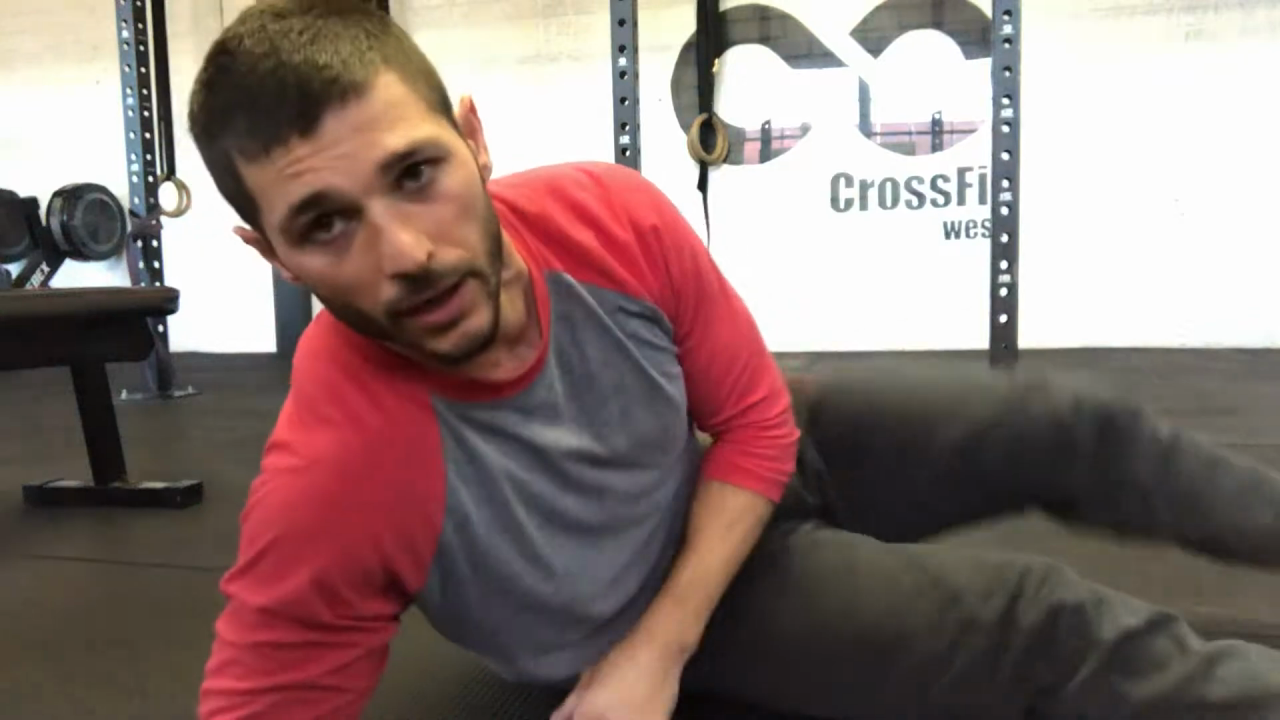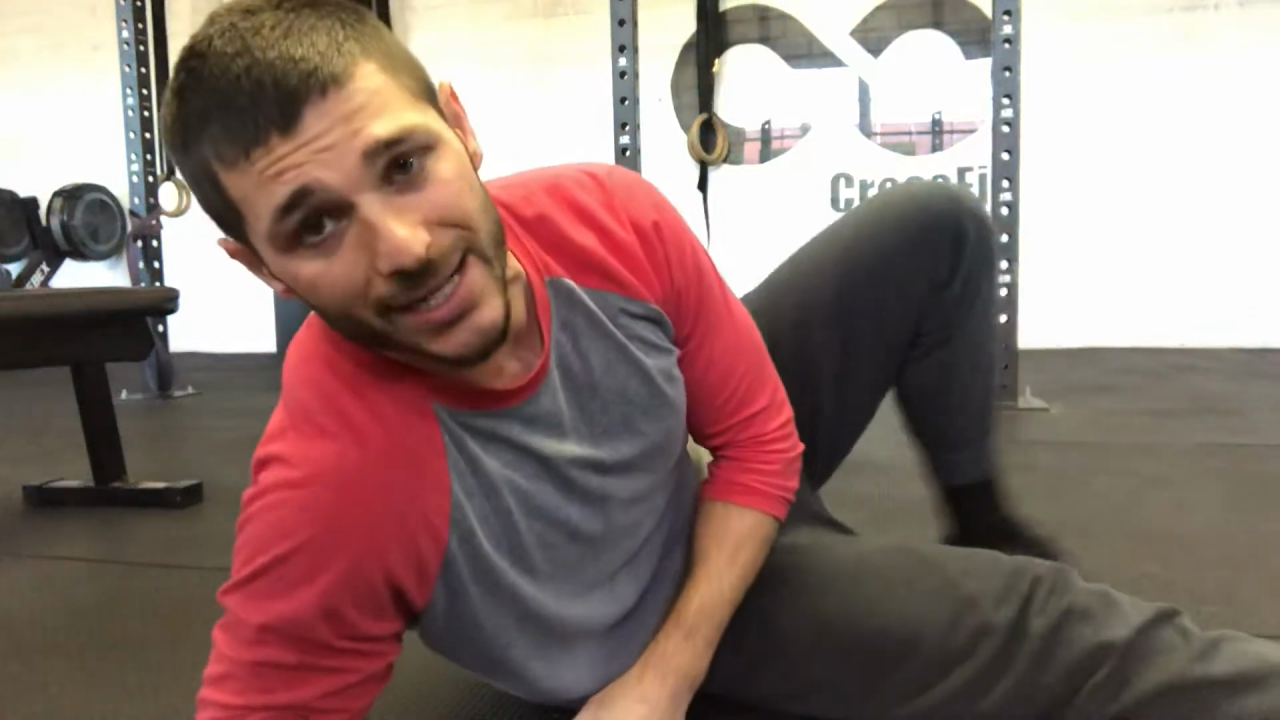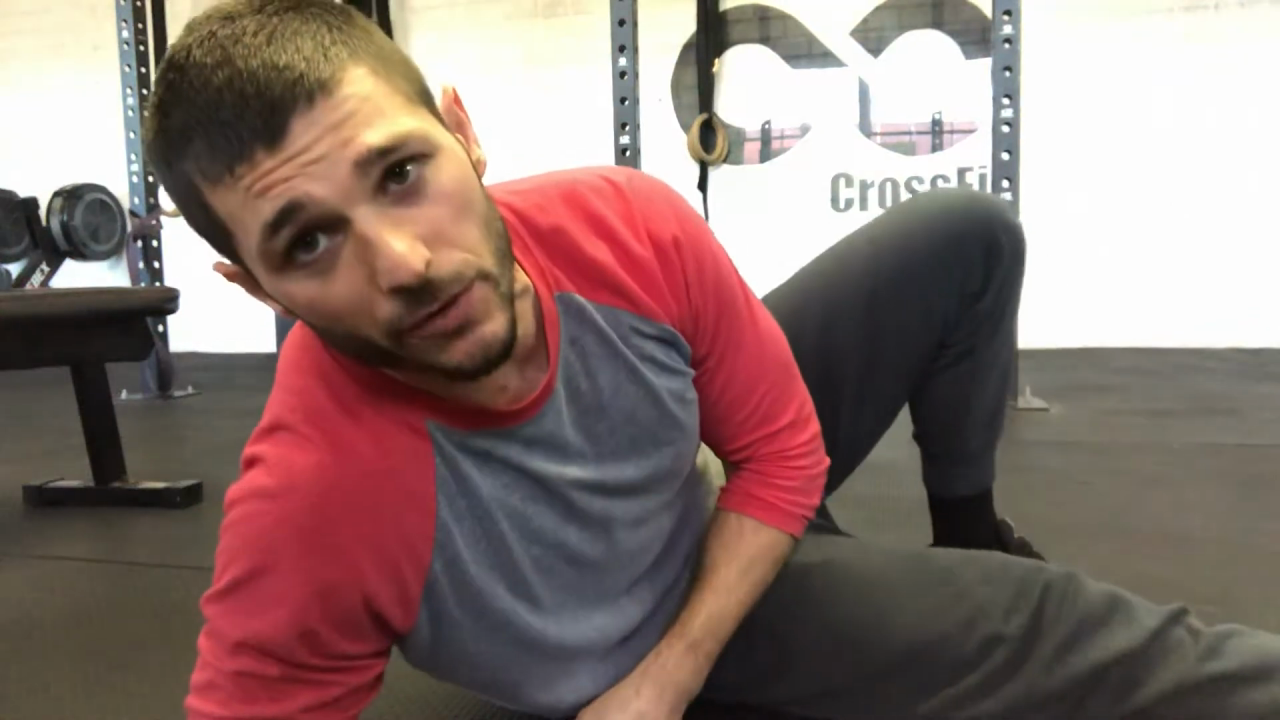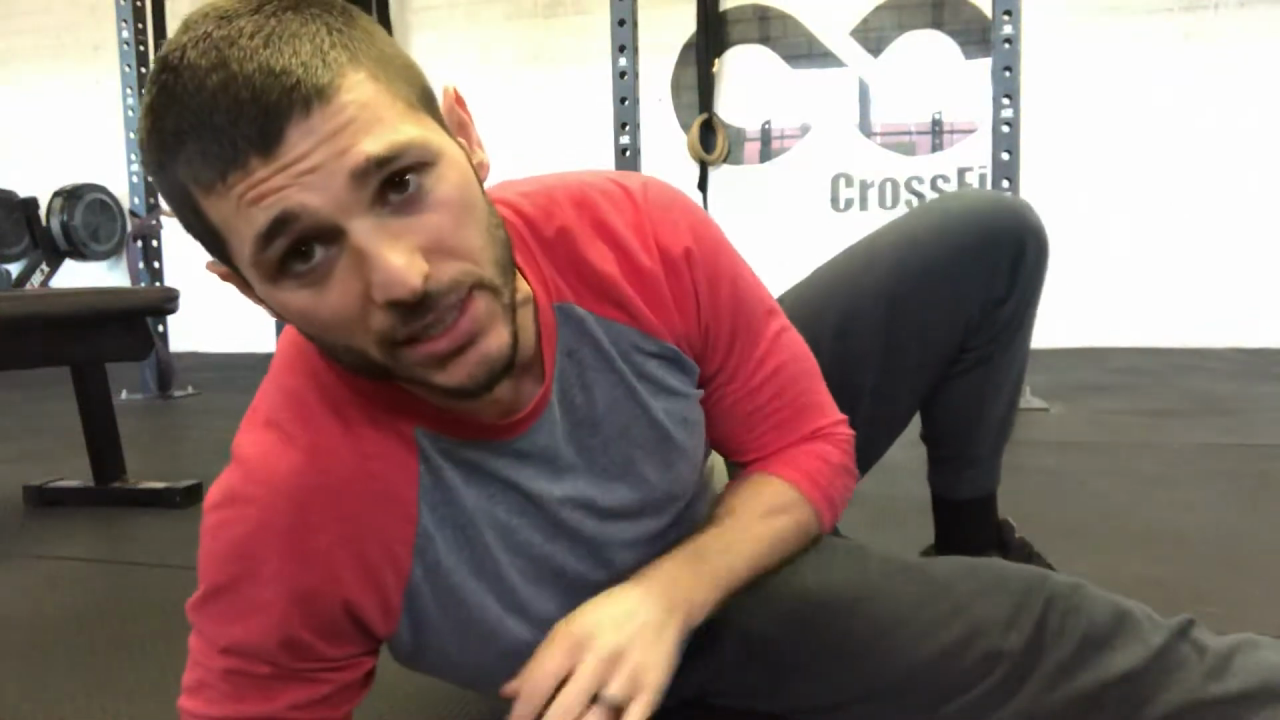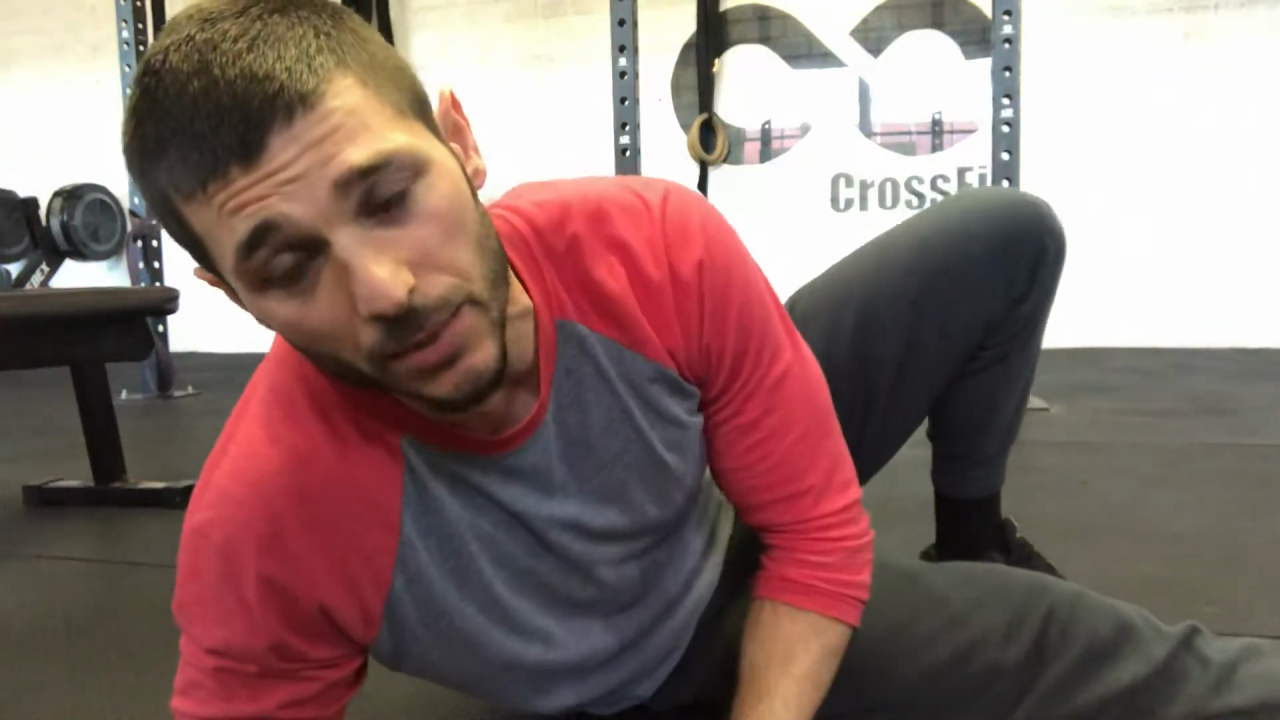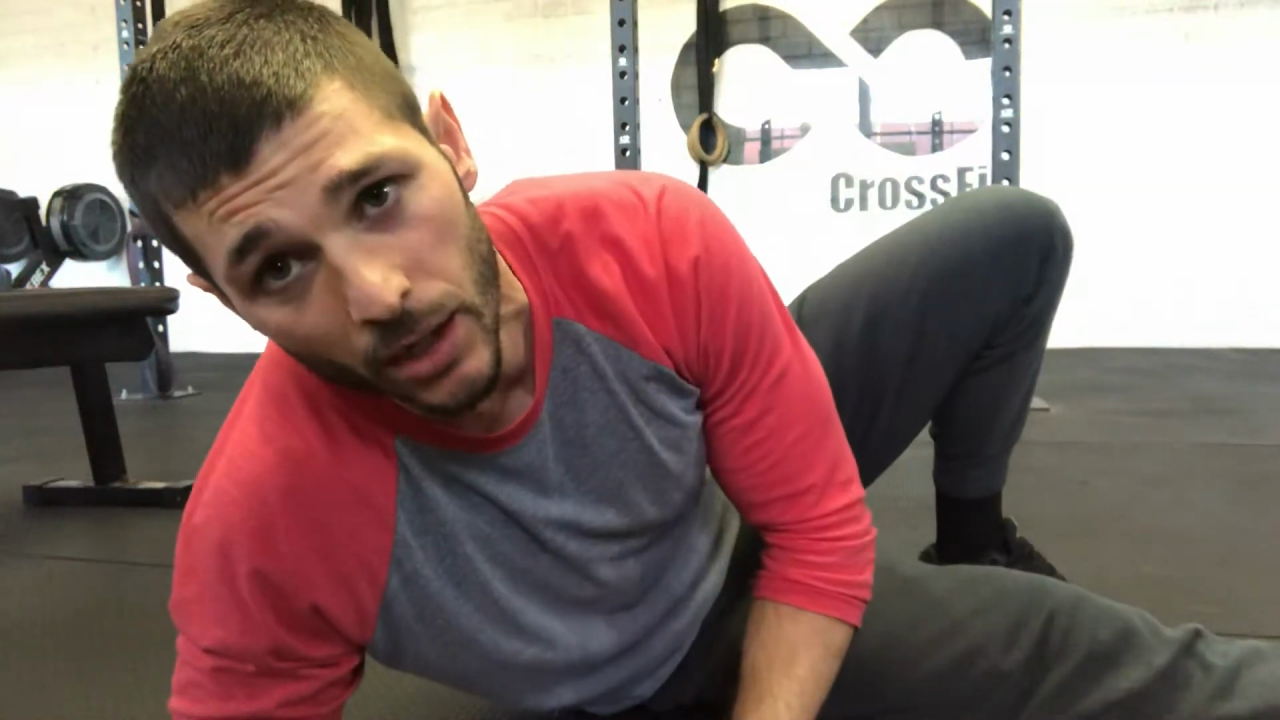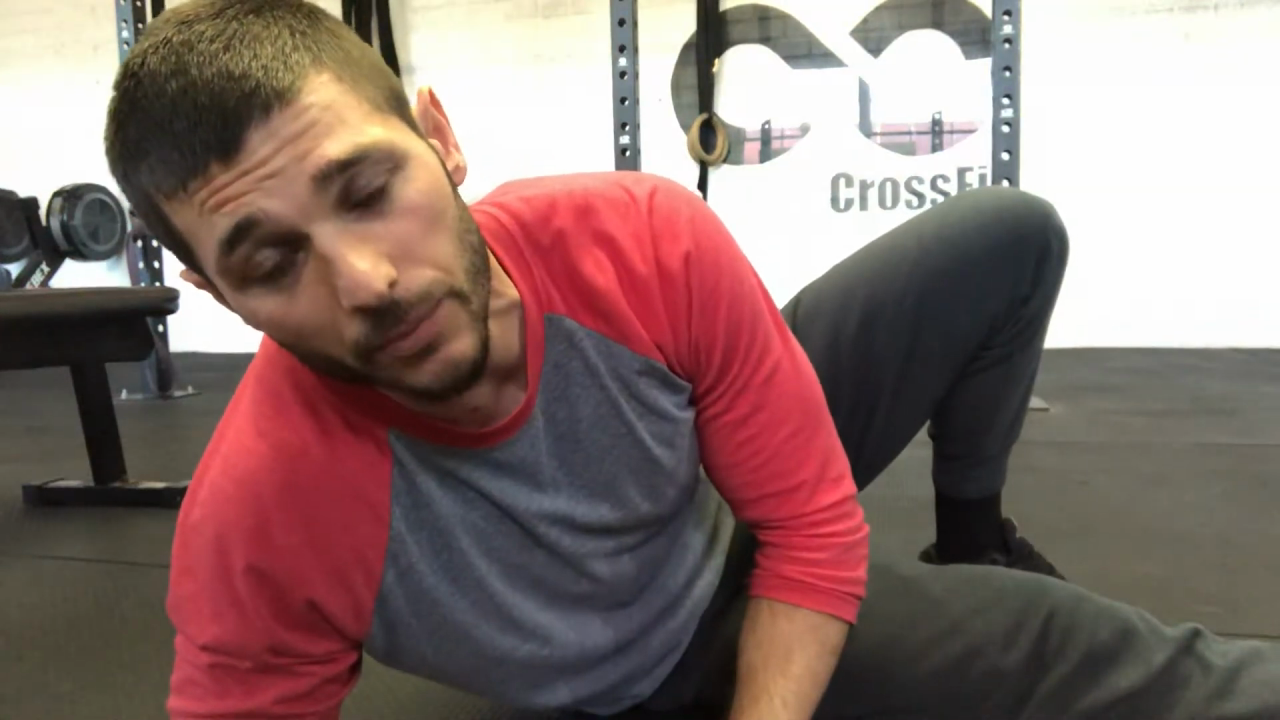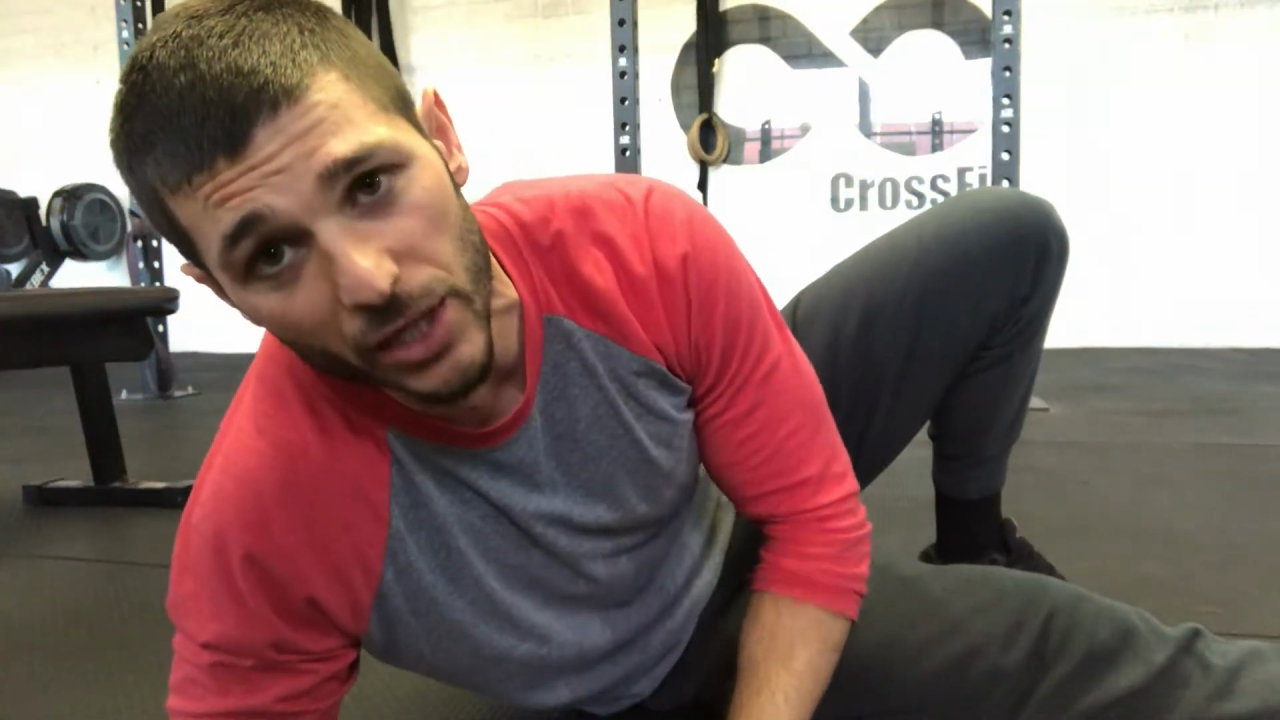
dt=0.4s
person 1, frame 1
left shoulder: (610, 216)
right shoulder: (325, 487)
left elbow: (758, 425)
left hip: (741, 475)
right hip: (688, 611)
left knee: (1070, 433)
right knee: (1041, 624)
person 1, frame 2
left shoulder: (606, 216)
right shoulder: (322, 492)
left elbow: (757, 443)
left hip: (723, 501)
right hip: (657, 609)
left knee: (932, 226)
left ankle: (980, 524)
person 1, frame 3
left shoulder: (628, 226)
right shoulder: (303, 510)
left elbow: (783, 453)
left hip: (738, 530)
right hip: (649, 629)
left knee: (967, 237)
left ankle: (967, 536)
person 1, frame 4
left shoulder: (634, 231)
right shoulder: (284, 511)
left elbow: (810, 447)
left wrist: (664, 595)
left hip: (736, 526)
left knee: (991, 239)
left ankle: (970, 540)
person 1, frame 5
left shoulder: (657, 245)
right shoulder: (263, 522)
left elbow: (816, 532)
left hip: (757, 516)
left knee: (1008, 239)
left ankle: (971, 543)
person 1, frame 6
left shoulder: (654, 241)
right shoulder: (260, 526)
left elbow: (819, 530)
left hip: (761, 527)
left knee: (1014, 237)
left ankle: (975, 545)
person 1, frame 7
left shoulder: (646, 240)
right shoulder: (256, 525)
left elbow: (812, 527)
left hip: (754, 517)
left knee: (1010, 239)
left ankle: (973, 543)
person 1, frame 8
left shoulder: (645, 244)
right shoulder: (255, 528)
left elbow: (812, 519)
left hip: (748, 522)
left knee: (1009, 238)
left ankle: (972, 545)
